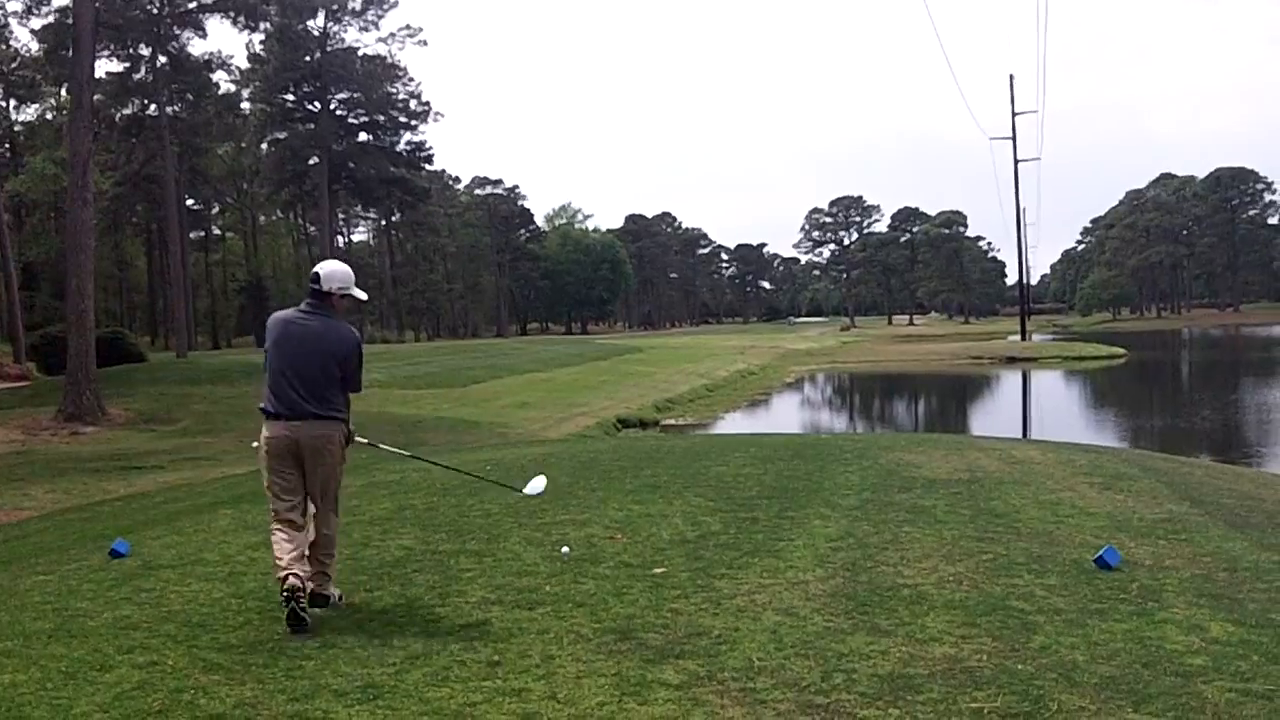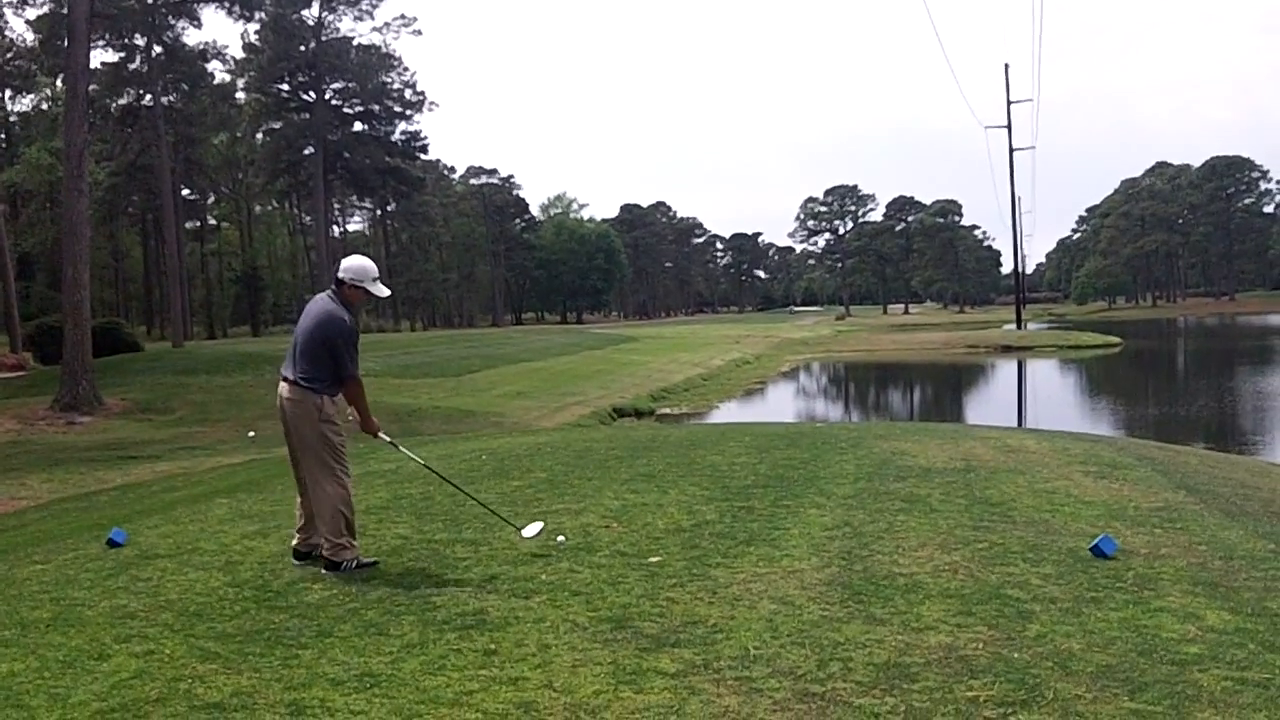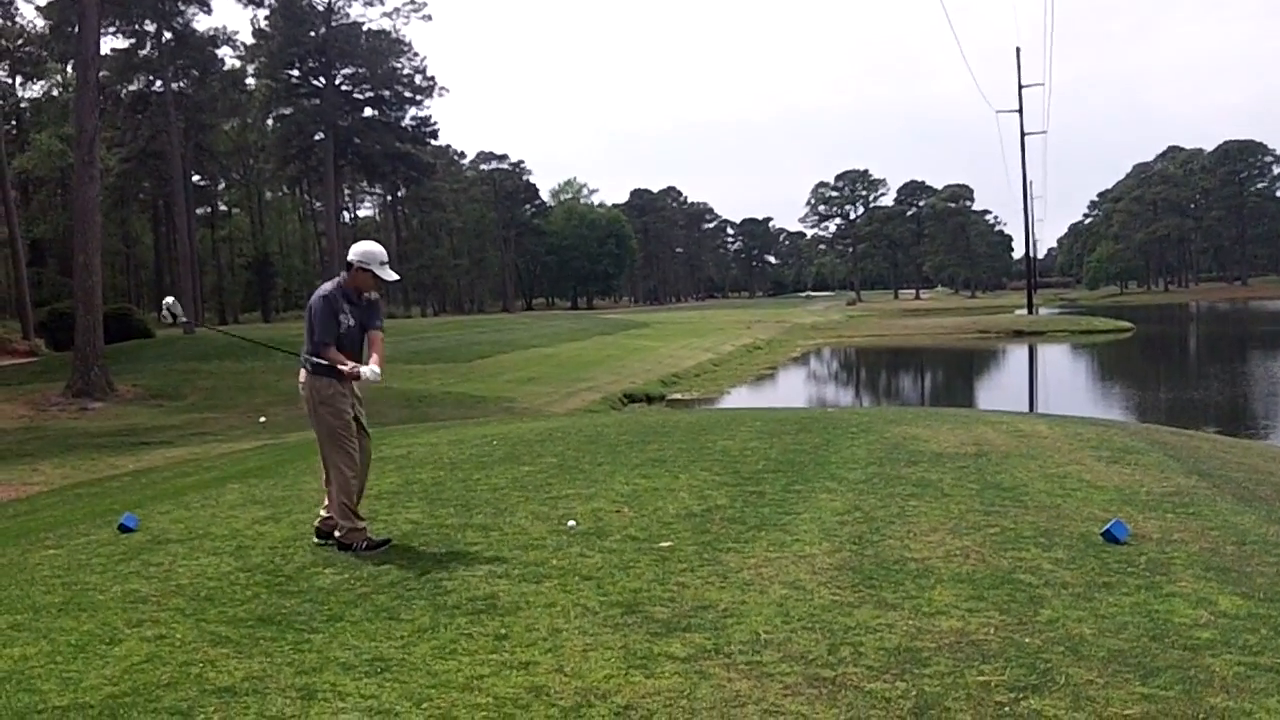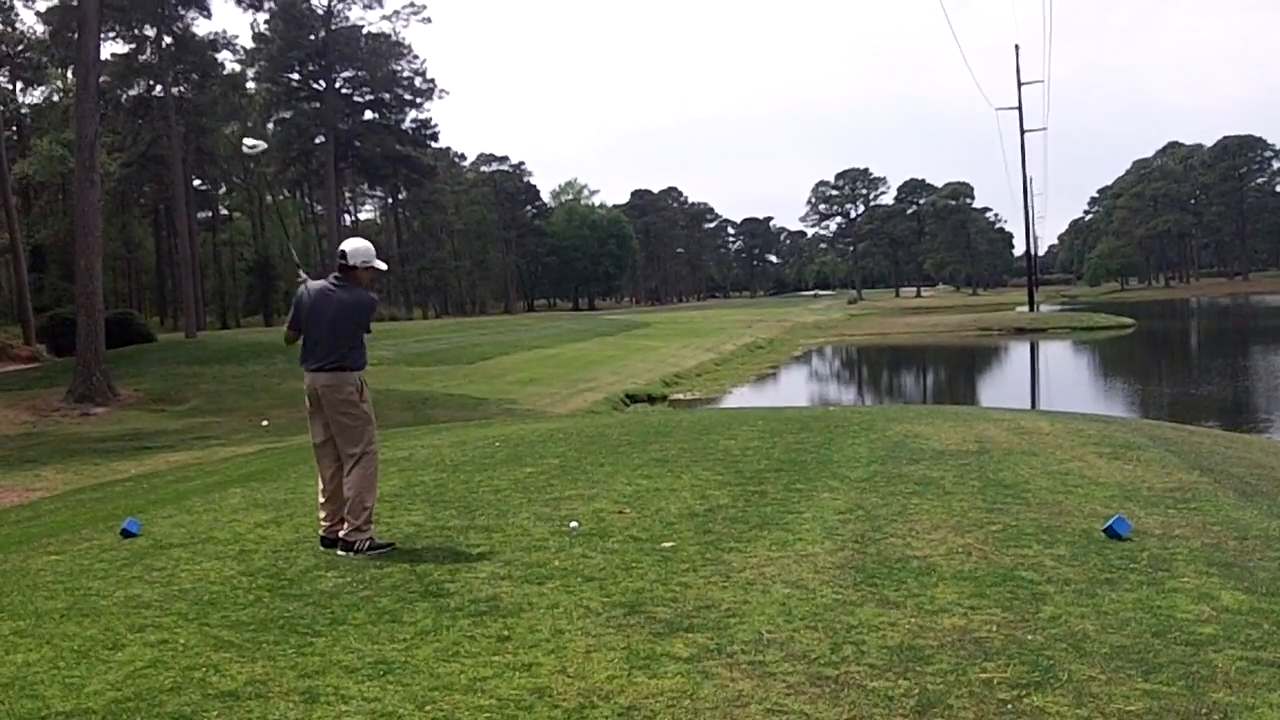
dt=1s
person 1, frame 1
left shoulder: (276, 323)
right shoulder: (346, 337)
right elbow: (346, 393)
right wrist: (342, 429)
left hip: (278, 430)
right hip: (324, 431)
left knee: (285, 517)
right knee: (325, 511)
left ankle: (294, 583)
right ankle: (321, 589)
person 1, frame 2
left shoulder: (321, 301)
right shoulder: (341, 322)
right elbow: (350, 378)
left wrist: (356, 408)
right wrist: (366, 418)
left hip: (291, 393)
right hip: (312, 402)
left knee: (311, 476)
right knee: (333, 479)
left ankle: (307, 544)
right ankle: (339, 554)
person 1, frame 3
left shoulder: (370, 301)
right shoulder: (326, 298)
left elbow: (375, 337)
right elbow: (324, 350)
left wrist: (372, 366)
right wrist: (345, 366)
left hip: (345, 383)
right hip: (323, 384)
left knee: (359, 455)
right knee: (344, 459)
left ankle: (329, 523)
right ankle: (350, 535)
person 1, frame 4
left shoulder: (307, 291)
right shoulder: (366, 301)
left elbow: (289, 337)
left hip: (313, 380)
right hip: (345, 382)
left knee: (328, 459)
right knee: (360, 457)
left ankle: (331, 529)
right ankle: (354, 535)
